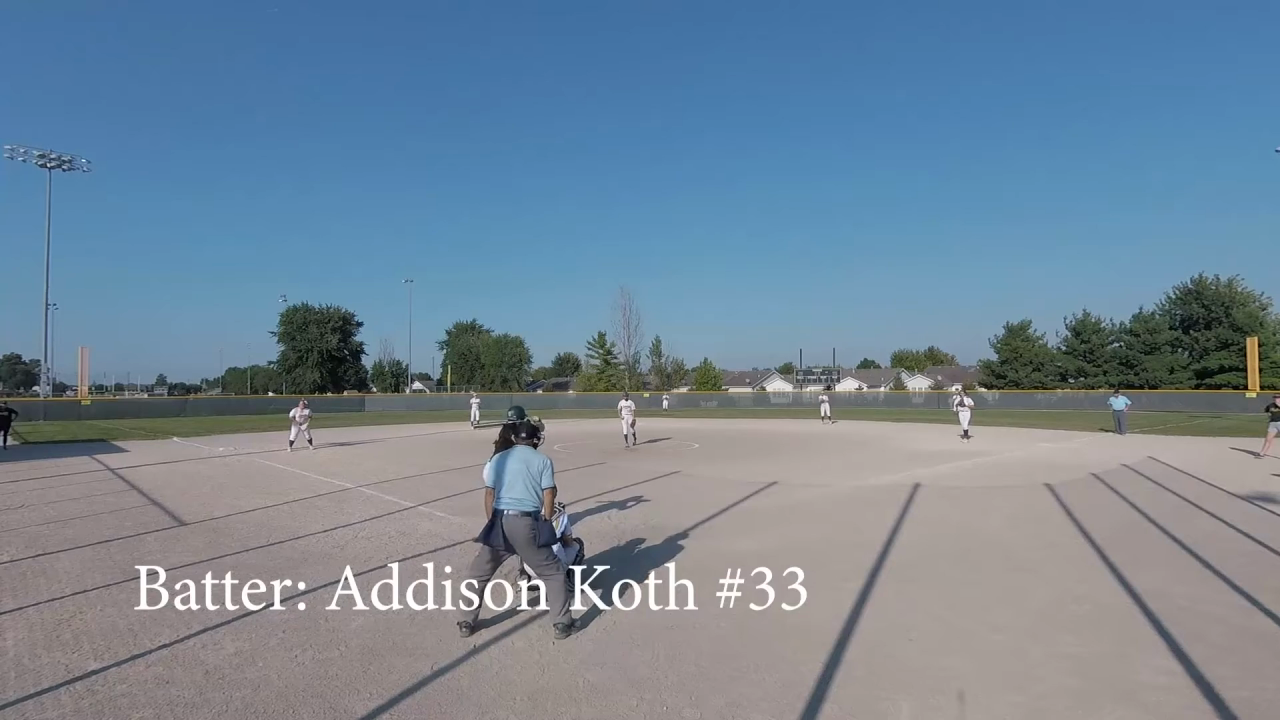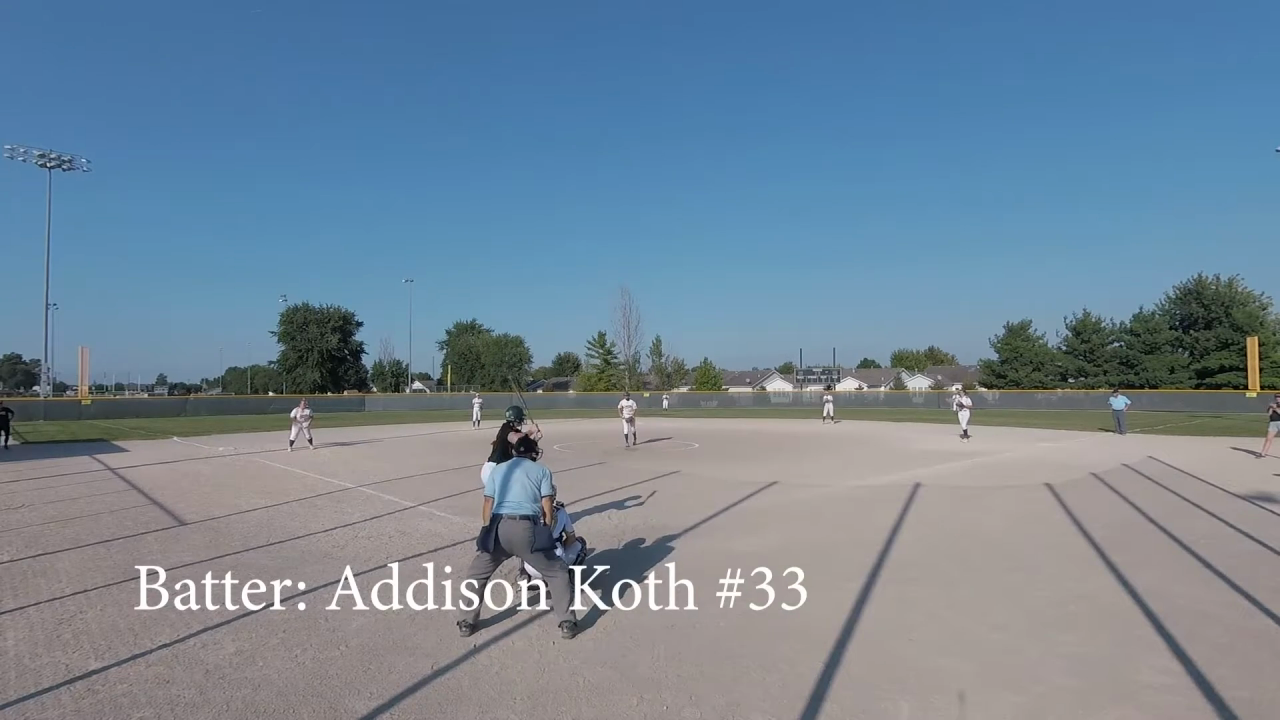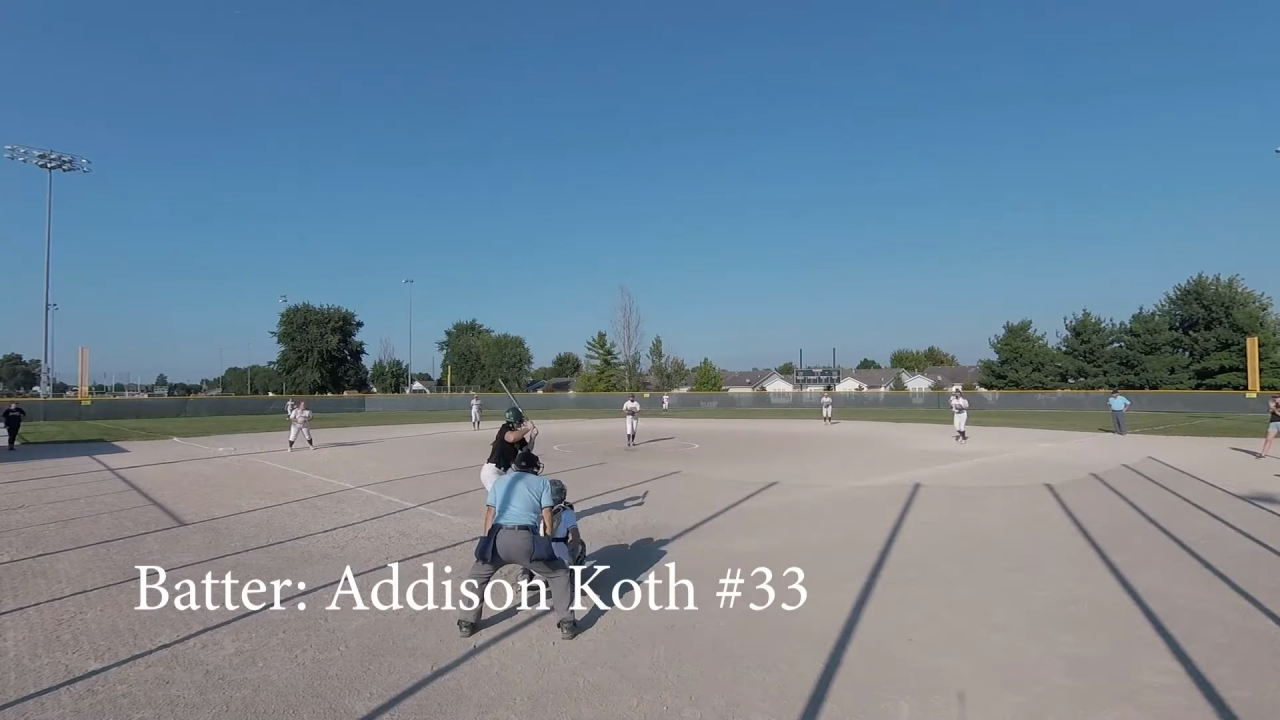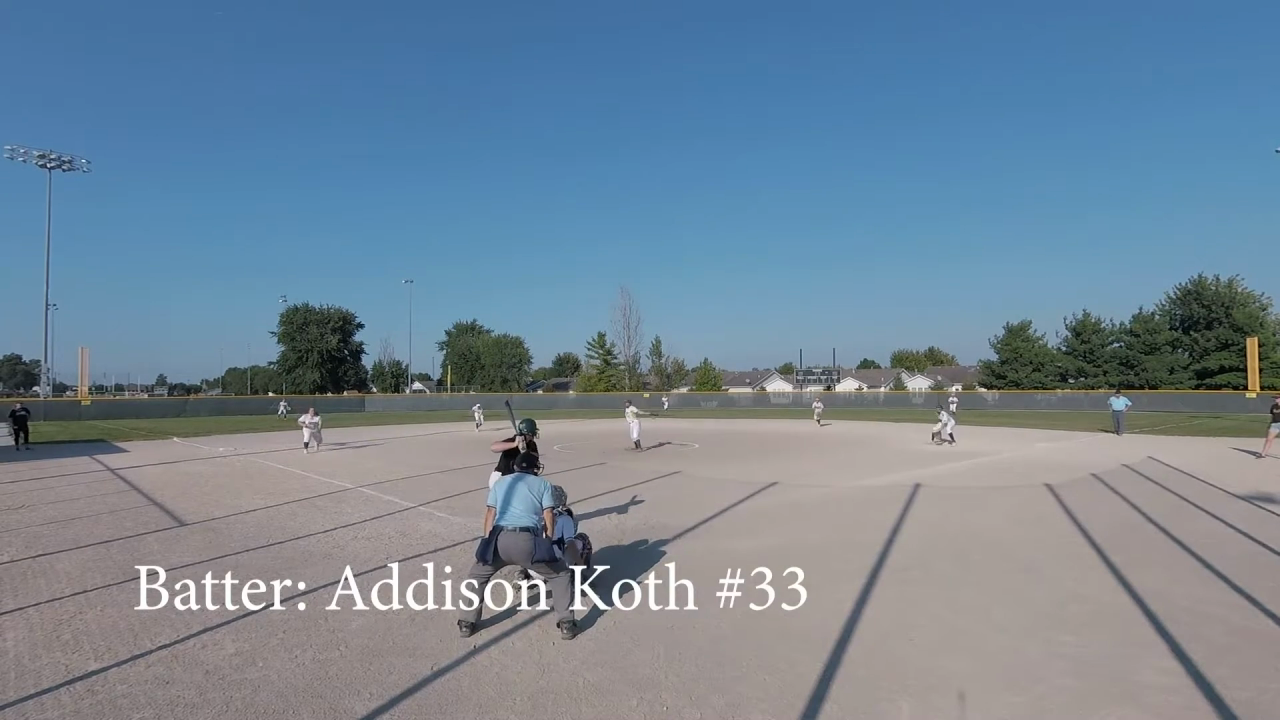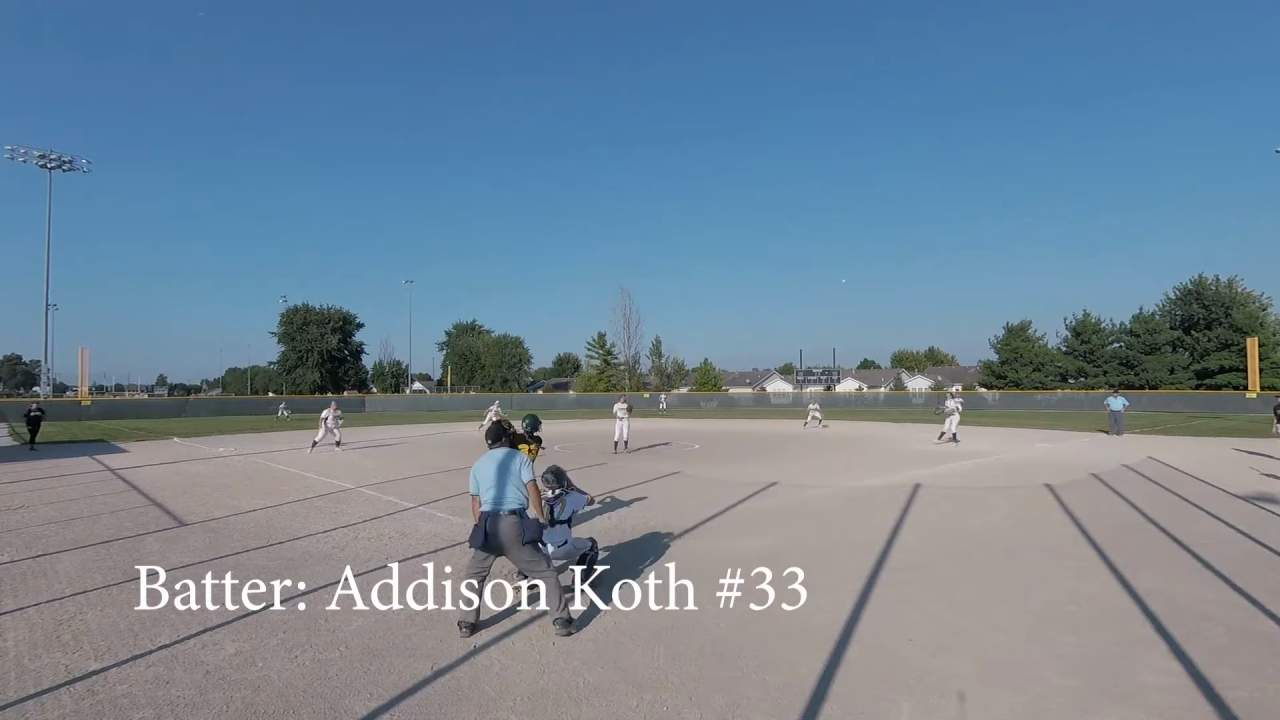
dt=1s
person 1, frame 1
left shoulder: (498, 458)
right shoulder: (543, 460)
left elbow: (489, 494)
right elbow: (549, 496)
right wrist: (546, 522)
left hip: (500, 523)
right hip: (528, 524)
left knee: (478, 573)
right knee: (553, 574)
left ankle: (466, 622)
right ankle: (561, 624)
person 1, frame 2
left shoulder: (498, 469)
right shoulder: (542, 470)
left elbow: (488, 502)
right elbow: (547, 504)
left wrist: (487, 531)
left hip: (499, 528)
right hip: (527, 529)
left knee: (477, 575)
right knee: (557, 572)
left ankle: (466, 622)
right ankle: (567, 623)
person 1, frame 3
left shoulder: (500, 481)
right shoulder: (542, 483)
left elbow: (490, 513)
right elbow: (547, 516)
left wrist: (487, 543)
left hip: (498, 537)
right hip: (525, 539)
left knee: (477, 576)
right knee: (559, 573)
left ankle: (467, 623)
right ankle: (567, 624)
person 1, frame 4
left shoulder: (500, 482)
right shoulder: (543, 484)
left elbow: (490, 514)
right elbow: (548, 516)
left wrist: (487, 544)
right wrist: (547, 547)
left hip: (500, 539)
right hip: (527, 540)
left knee: (477, 576)
right knee: (561, 574)
left ankle: (467, 623)
right ankle: (566, 623)
person 1, frame 5
left shoulder: (478, 464)
right shoulder: (520, 457)
left elbow: (475, 501)
right elbow: (532, 489)
left wrist: (480, 529)
right wrist: (541, 519)
left hip: (488, 523)
right hip: (515, 522)
left knee: (475, 574)
right knee: (543, 570)
left ankle: (467, 622)
right ankle: (561, 620)
